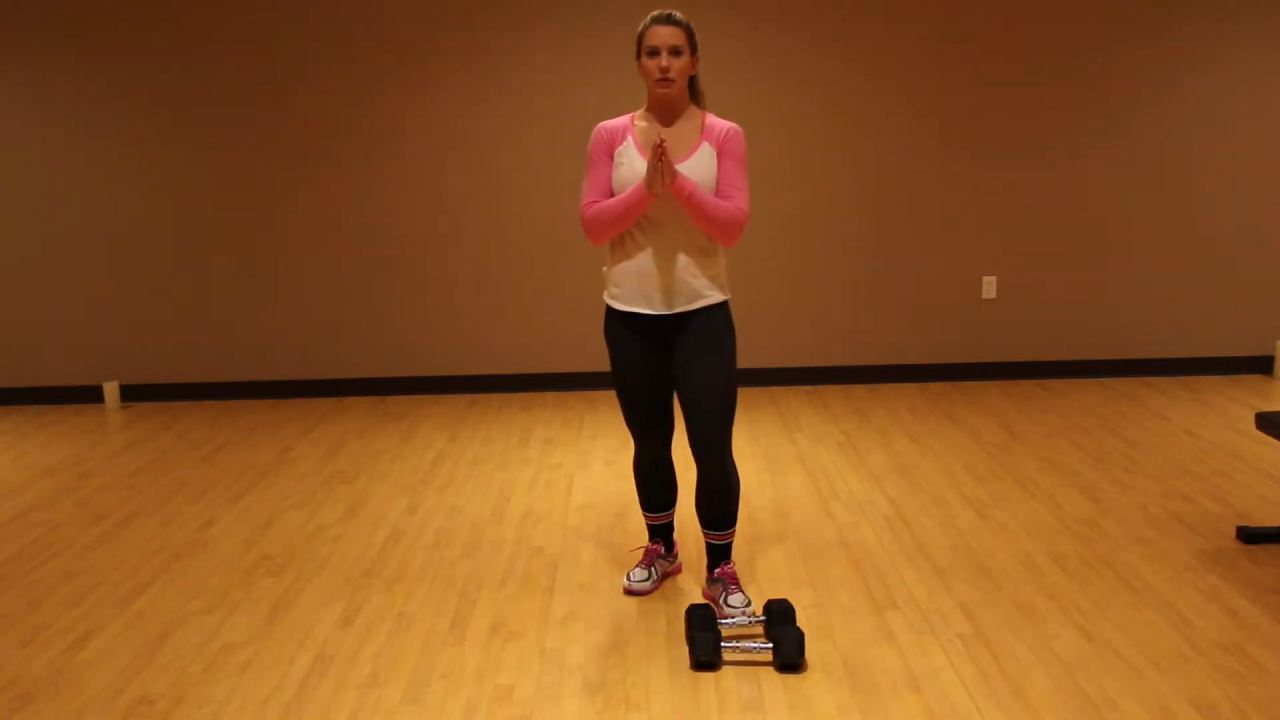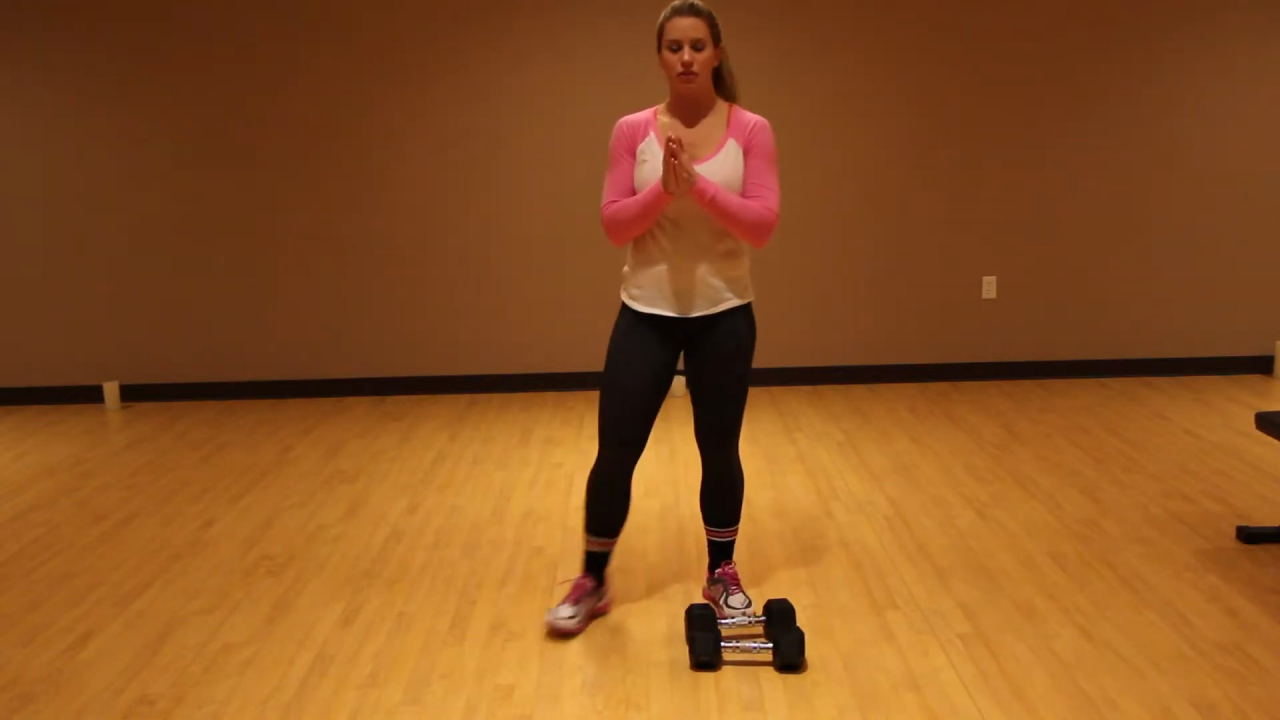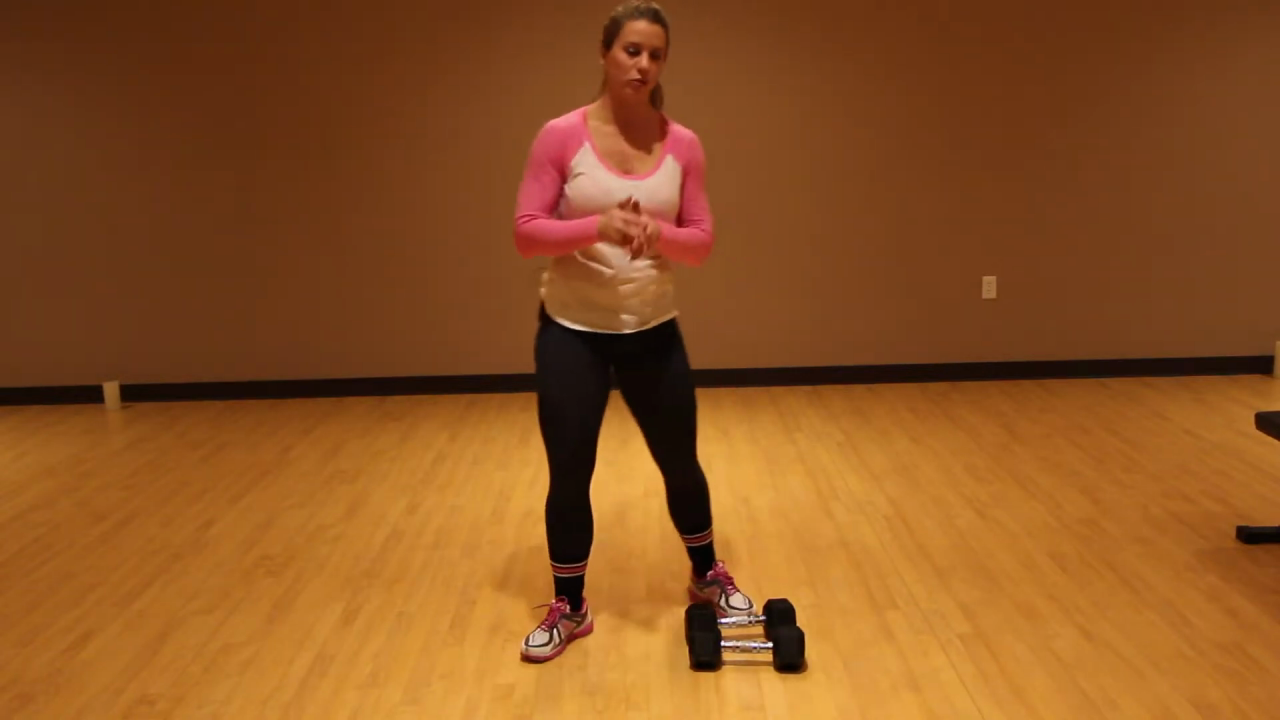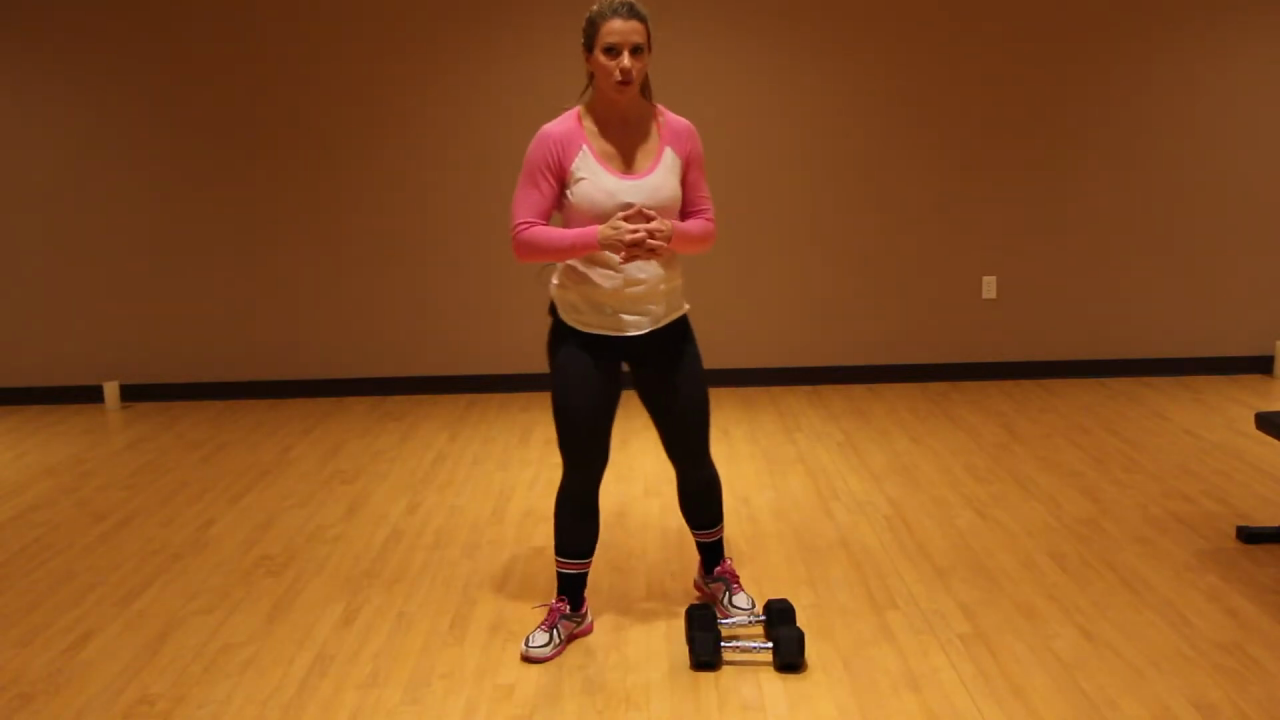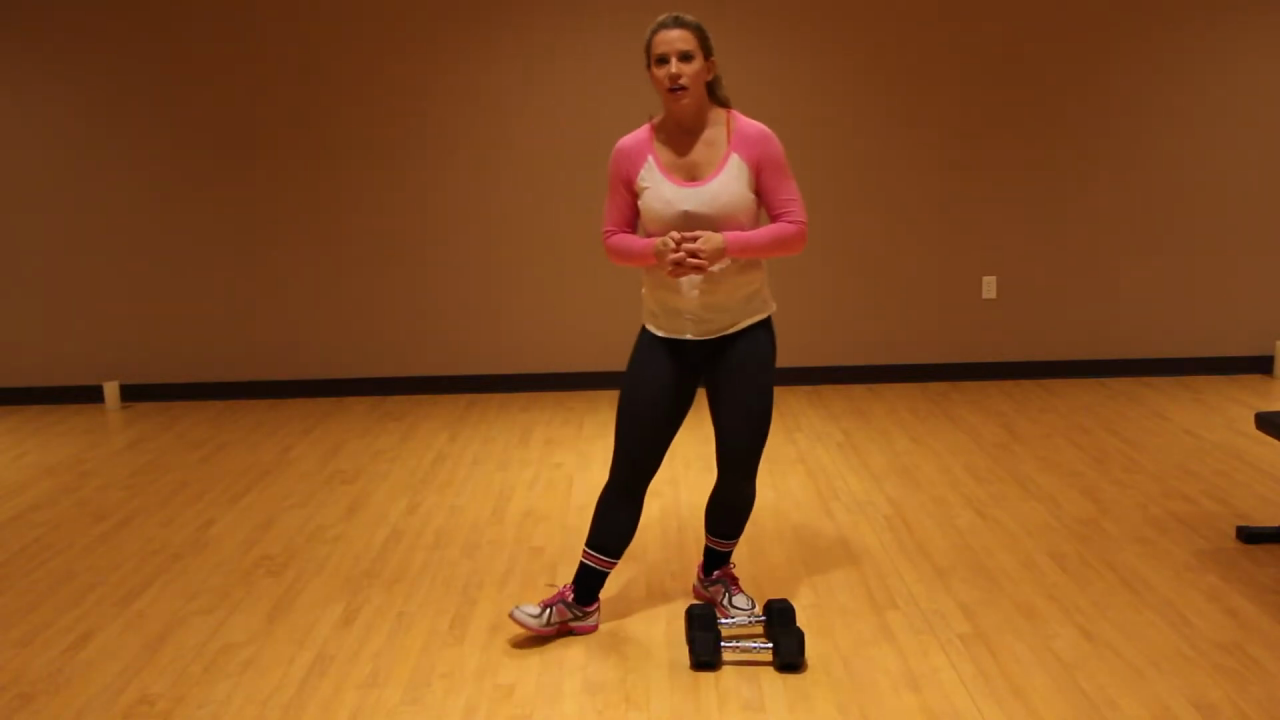
dt=0.5s
person 1, frame 1
left shoulder: (724, 136)
right shoulder: (610, 136)
left elbow: (733, 225)
right elbow: (593, 226)
left wrist: (678, 183)
right wrist: (645, 188)
left hip: (702, 313)
right hip: (631, 314)
left knee: (712, 447)
right knee: (650, 444)
left ankle: (721, 571)
right ankle: (660, 548)
person 1, frame 2
left shoulder: (751, 130)
right shoulder: (632, 131)
left elbow: (763, 225)
right elbow: (614, 225)
left wrist: (697, 184)
right wrist: (663, 186)
left hip: (723, 314)
right hip: (645, 313)
left knee: (719, 451)
right knee: (615, 453)
left ankle: (721, 573)
right ankle: (591, 582)
person 1, frame 3
left shoulder: (683, 145)
right shoulder: (561, 136)
left elbow: (701, 241)
right elbow: (526, 231)
left wrist: (658, 234)
right wrist: (598, 226)
left hip: (652, 329)
right hip: (572, 331)
left knee: (680, 462)
right knee: (569, 474)
left ankle: (707, 575)
right ankle: (568, 608)
person 1, frame 4
left shoulder: (679, 133)
right shoulder: (557, 139)
left elbow: (706, 226)
right elbow: (524, 238)
left wrist: (669, 233)
right wrist: (599, 235)
left hip: (664, 325)
right hip: (583, 332)
left knee: (695, 459)
right knee: (582, 472)
left ankle: (715, 571)
right ankle: (569, 608)
person 1, frame 5
left shoulder: (755, 140)
right shoulder: (631, 152)
left elbow: (795, 230)
right elbow: (614, 240)
left wrist: (725, 244)
right wrist: (657, 249)
left hip: (743, 333)
right hip: (664, 335)
left knee: (739, 469)
right knee: (629, 470)
left ankle: (715, 575)
right ankle: (580, 599)
